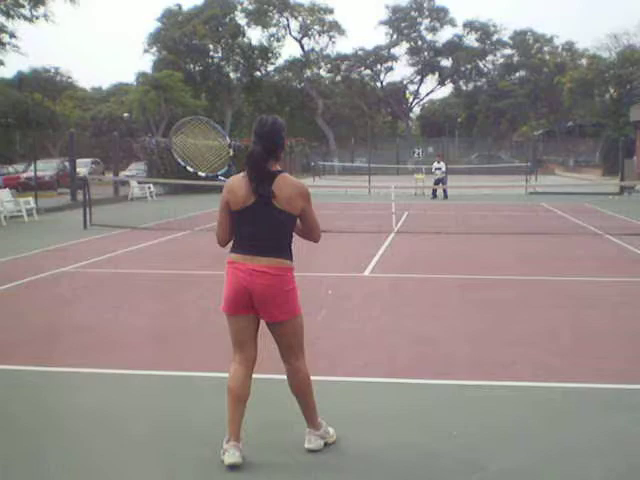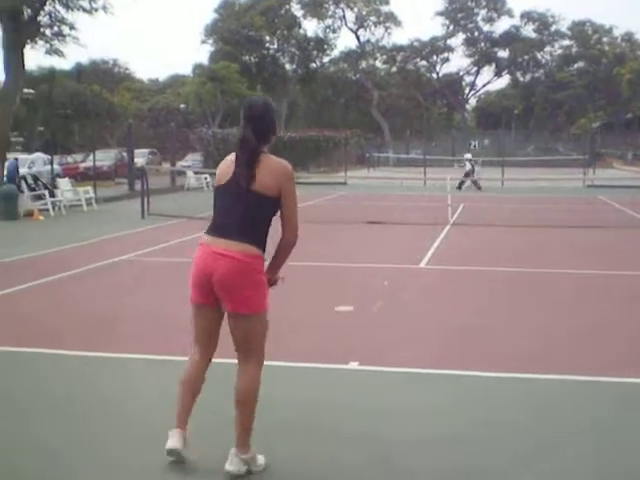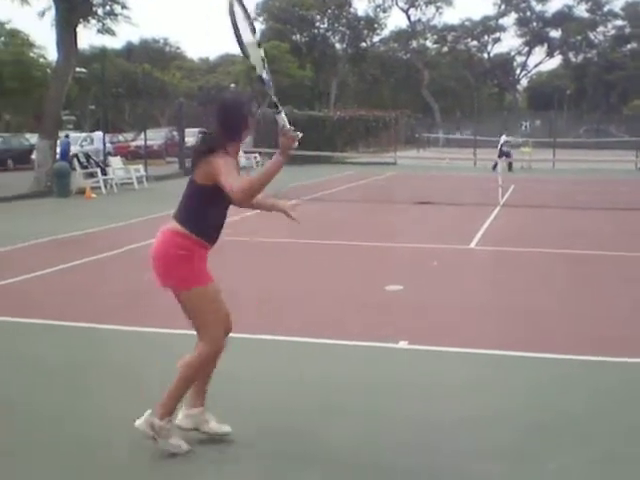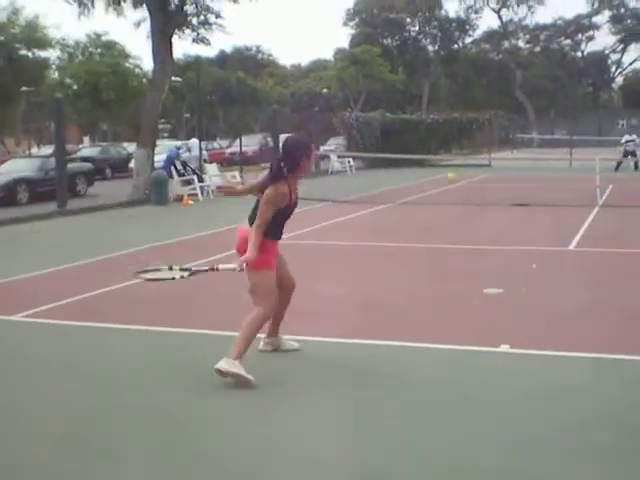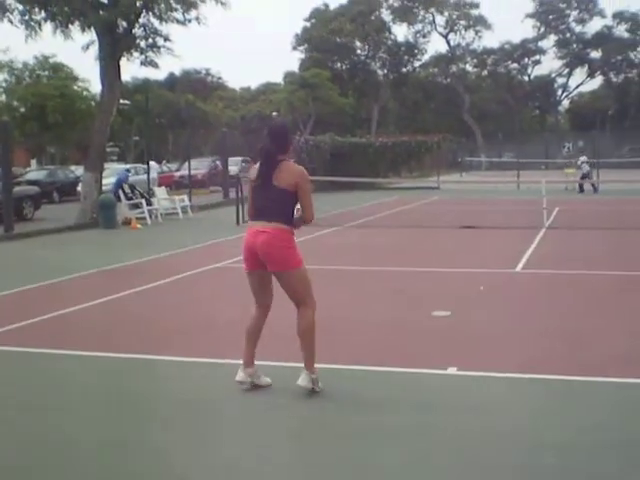
dt=1s
person 1, frame 1
left shoulder: (233, 185)
right shoulder: (296, 189)
left elbow: (222, 239)
right elbow: (314, 234)
left hip: (239, 276)
right hip: (275, 279)
left knee: (241, 361)
right knee: (294, 360)
left ankle: (233, 444)
right ankle: (314, 428)
person 1, frame 2
left shoulder: (227, 162)
right shoulder: (281, 170)
left elbow: (230, 214)
right elbow: (290, 235)
right wrist: (272, 270)
left hip: (206, 258)
right hip: (242, 267)
left knee: (201, 352)
right knee: (250, 362)
left ankle: (178, 431)
right ankle: (241, 454)
person 1, frame 3
left shoulder: (223, 155)
right shoulder: (219, 159)
left elbow: (239, 193)
right elbow: (240, 196)
left wrist: (275, 204)
right wrist: (280, 158)
left hip: (188, 250)
right hip: (179, 252)
left knee: (220, 328)
right knee: (213, 341)
left ankle: (194, 409)
right ankle: (157, 418)
person 1, frame 4
left shoulder: (284, 178)
right shoulder: (280, 190)
left elbow: (246, 189)
right elbow: (259, 227)
left wrist: (231, 187)
right wrist: (251, 252)
left hip: (267, 244)
right hip: (259, 245)
left knee: (287, 286)
right knee: (266, 307)
left ankle: (272, 338)
right ankle: (230, 361)
person 1, frame 5
left shoulder: (255, 170)
right shoulder: (297, 172)
right elbow: (308, 216)
left hip: (253, 238)
right hip: (278, 240)
left knee: (261, 307)
right knee: (306, 305)
left ankle: (247, 370)
right ankle: (309, 373)
